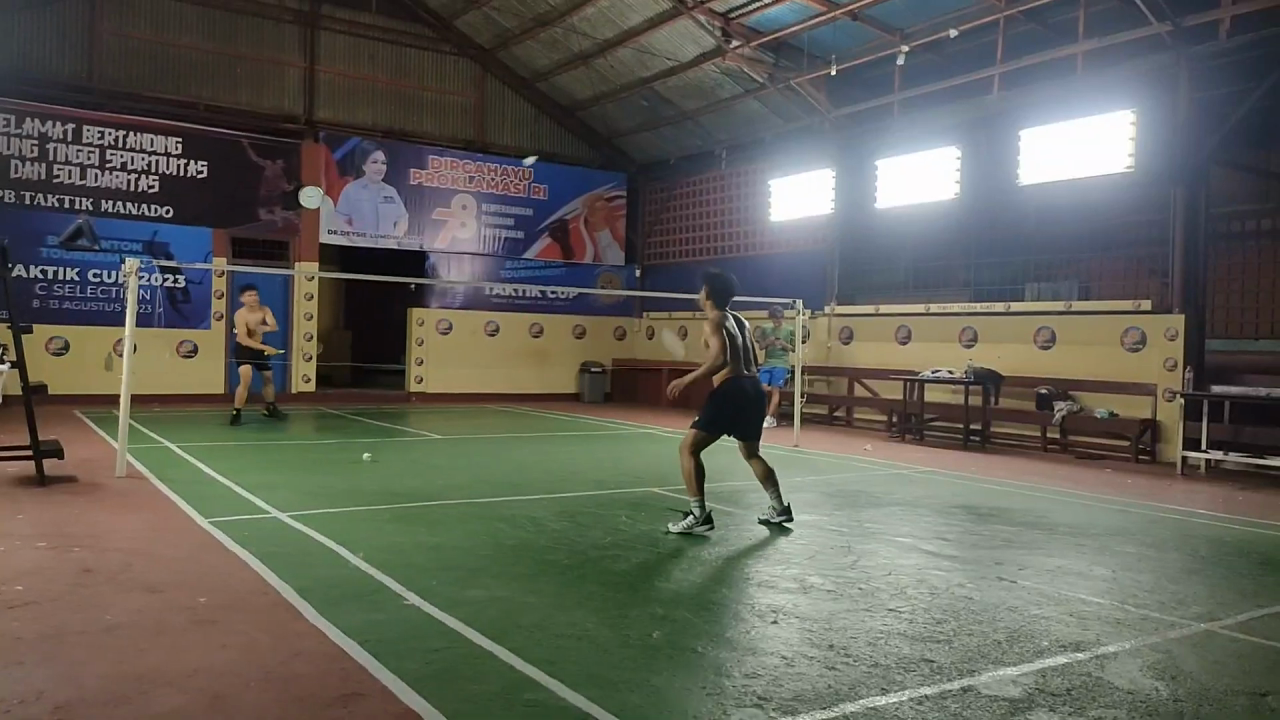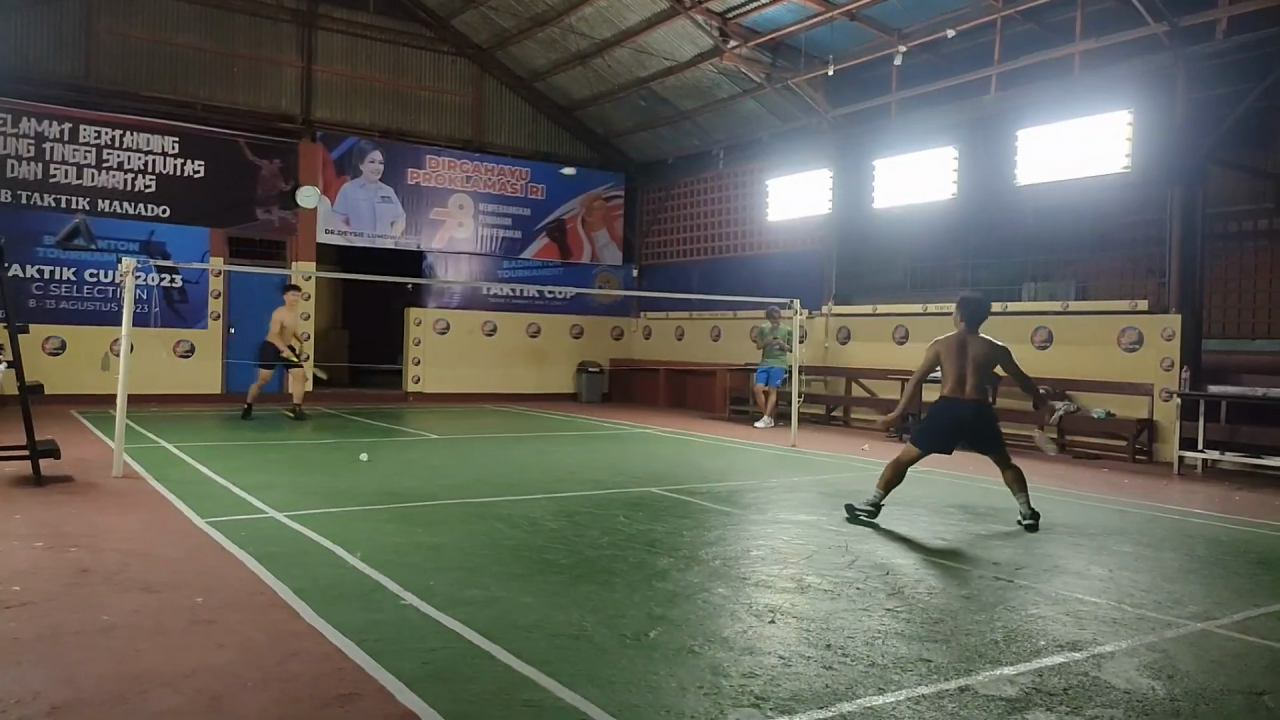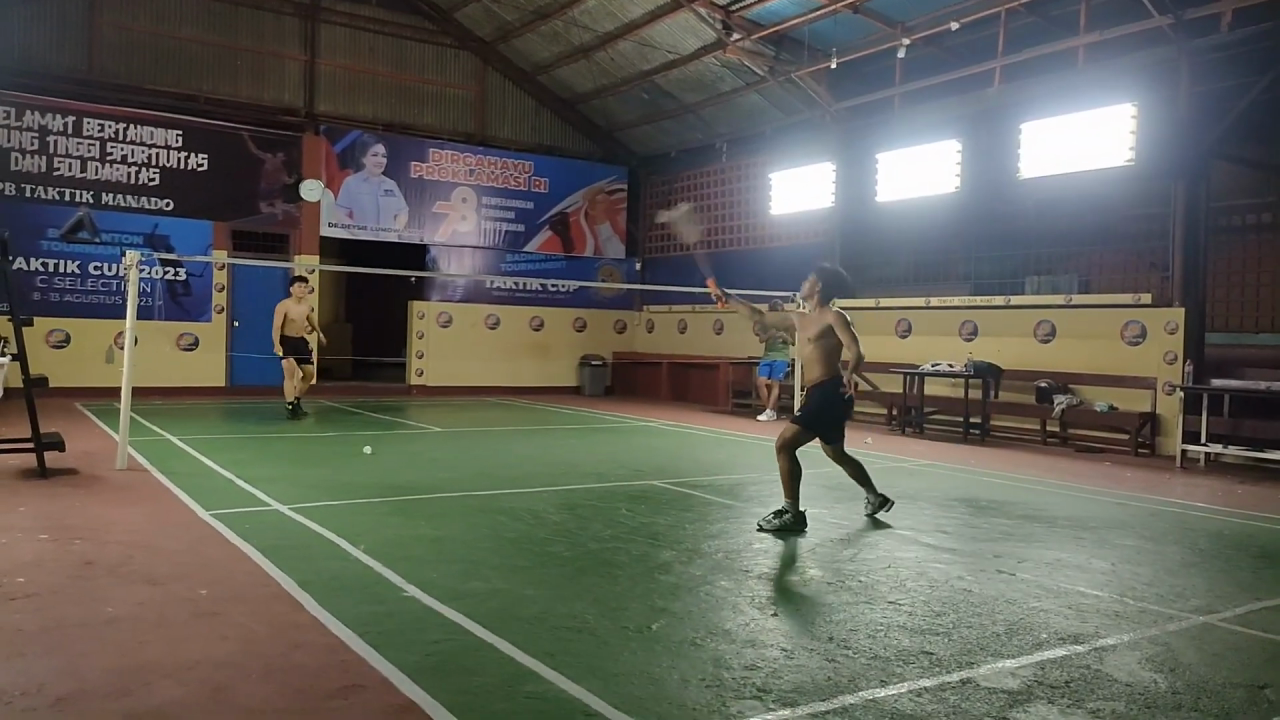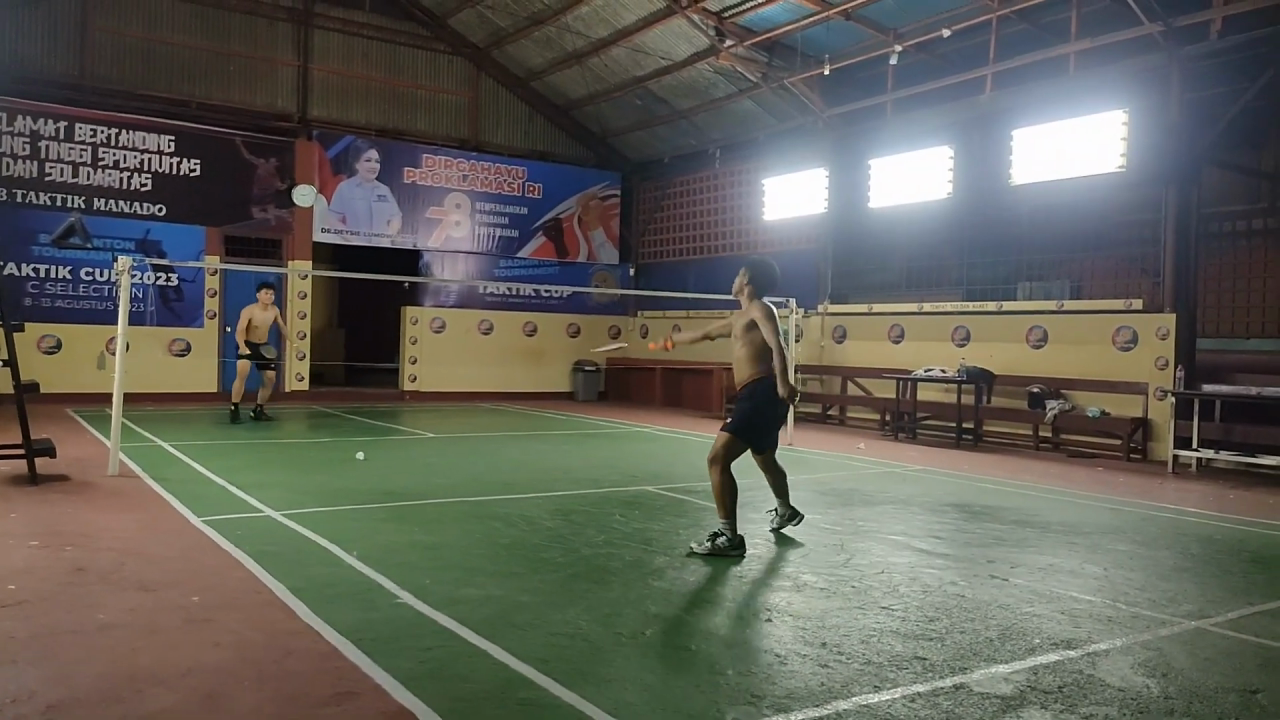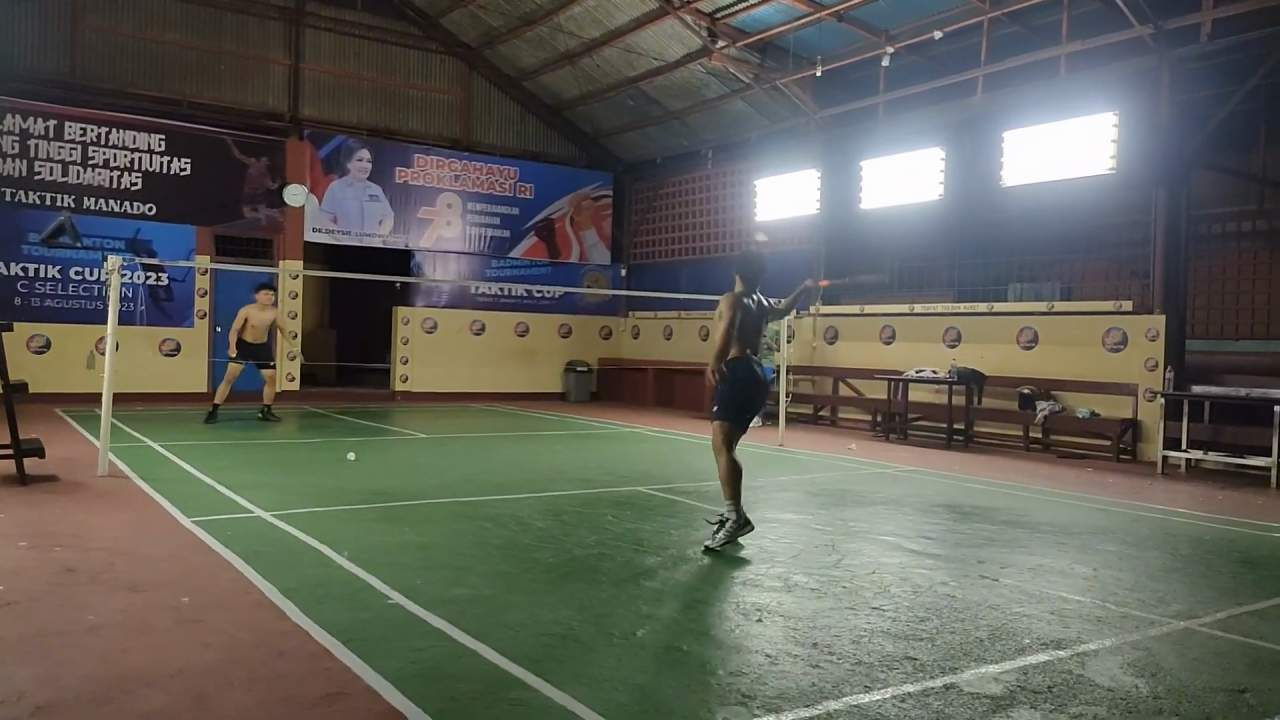
dt=1s
person 1, frame 1
left shoulder: (714, 322)
right shoulder: (739, 321)
left elbow: (720, 359)
left wrist: (688, 380)
left hip: (731, 392)
right hip: (753, 391)
left knee: (689, 448)
right knee: (751, 453)
left ankle: (699, 514)
right ankle: (780, 508)
person 1, frame 2
left shoulder: (941, 344)
right shoulder: (994, 349)
left elbow: (918, 379)
right elbow: (1021, 379)
left wrist: (898, 412)
right wrist: (1039, 401)
left hip: (946, 409)
right hip: (979, 413)
left knee: (904, 459)
right knee: (1005, 463)
left ankle: (872, 503)
right ankle: (1027, 512)
person 1, frame 3
left shoulder: (833, 316)
right shoulder: (802, 320)
left elbow: (856, 351)
right elbow: (761, 317)
left wrist: (850, 374)
right wrist: (730, 300)
left hip: (830, 394)
right hip: (820, 397)
left knee: (784, 445)
right knee: (836, 453)
left ankle: (792, 513)
right ankle: (875, 499)
person 1, frame 4
left shoulder: (760, 308)
right shoulder: (741, 317)
left elbow: (777, 347)
right elbow: (707, 333)
left wrist: (783, 381)
right wrist: (676, 339)
left hip: (762, 394)
right hip: (757, 398)
left knee: (718, 460)
right knee: (765, 459)
left ankle: (729, 536)
right ankle: (785, 511)
person 1, frame 5
left shoulder: (731, 300)
right shoulder: (762, 303)
left elbow: (729, 329)
right elbow: (783, 309)
left wrist: (715, 362)
right wrist: (801, 289)
left hip: (736, 373)
right hip: (755, 377)
left knee: (722, 446)
right knee: (726, 445)
left ankle: (734, 517)
right ankle: (735, 514)
